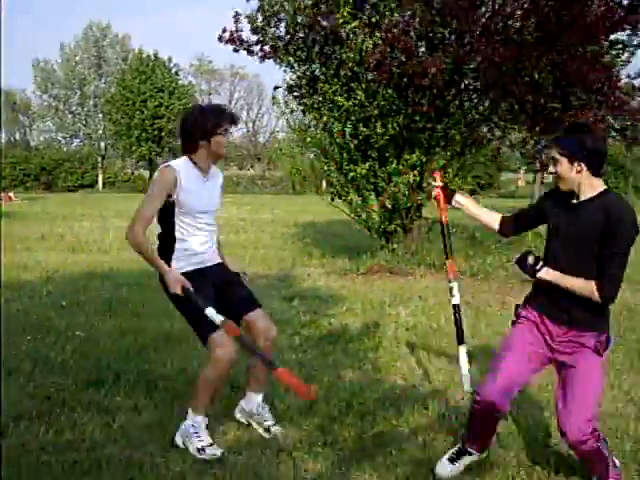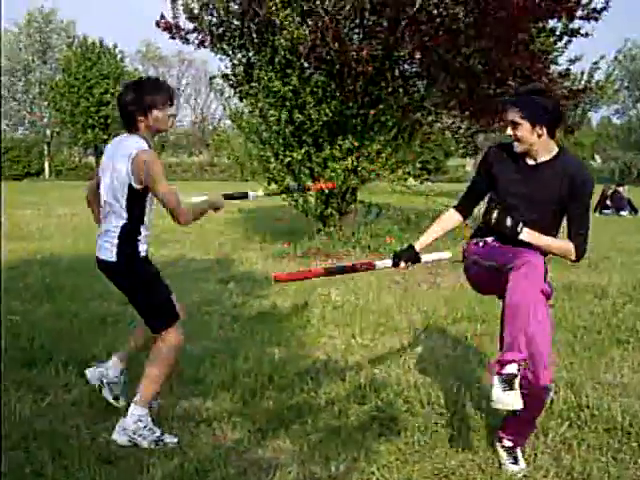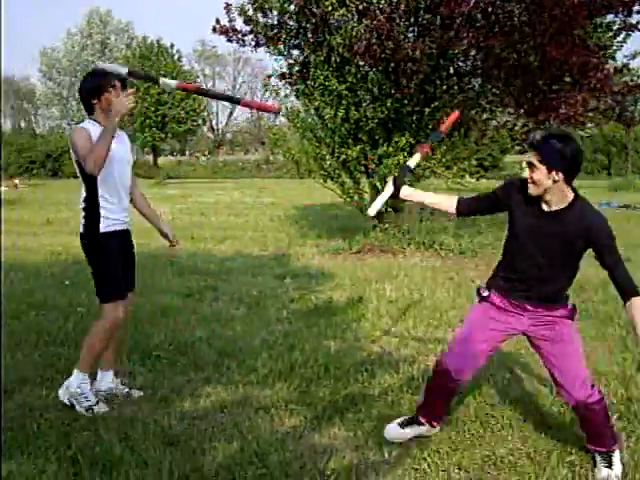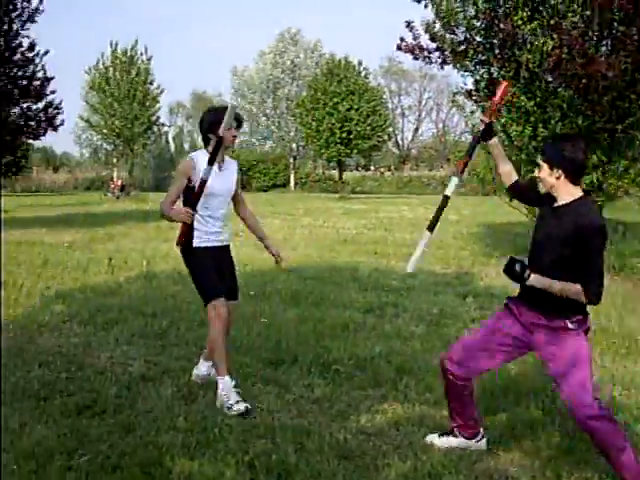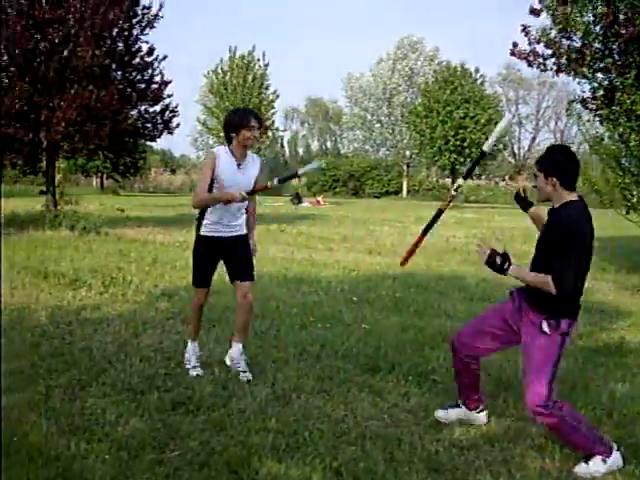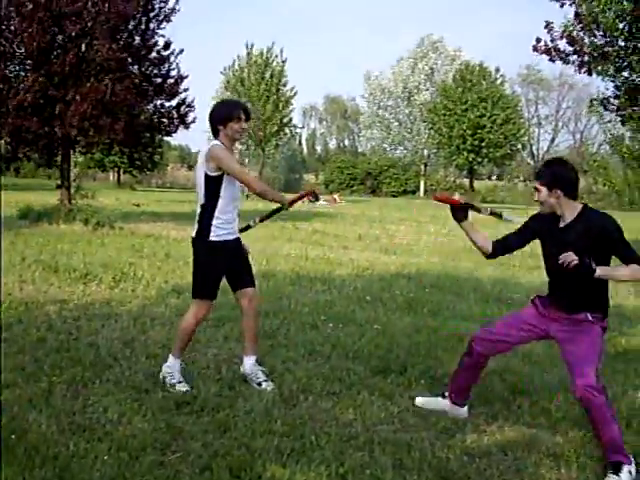
dt=0.7s
person 1, frame 1
right shoulder: (555, 198)
left elbow: (604, 291)
right elbow: (508, 225)
left wrist: (542, 272)
right wrist: (455, 198)
left hip: (584, 336)
right hip: (536, 316)
left knee: (575, 430)
right knee: (489, 398)
right ankle: (473, 445)
person 1, frame 2
left shoulder: (574, 175)
right shoulder: (497, 156)
left elbow: (576, 250)
right elbow: (463, 207)
left wrist: (521, 231)
right wrist: (416, 247)
left hip: (532, 279)
right hip: (484, 258)
left knee: (540, 378)
right knee: (527, 261)
left ankle: (511, 439)
right ankle: (507, 366)
person 1, frame 3
left shoulder: (590, 223)
right shoulder: (516, 191)
right elbow: (465, 206)
right wrist: (405, 192)
left hip: (550, 313)
right hip: (499, 301)
left knee: (581, 393)
right knee: (450, 367)
left ankle: (604, 448)
right ankle: (427, 419)
person 1, frame 4
left shoulder: (588, 222)
right shoulder: (549, 199)
left elbow: (591, 292)
right elbow: (513, 185)
left wrist: (532, 278)
right wrist: (492, 140)
left hip: (562, 328)
right hip: (520, 314)
left knee: (586, 410)
right knee: (454, 366)
right ankle: (468, 434)
person 1, frame 5
left shoulder: (572, 220)
right shoulder: (562, 210)
left elbow: (560, 285)
left wrist: (509, 269)
right wrist: (530, 209)
left hip: (550, 321)
right hip: (524, 304)
left knee: (539, 401)
right knee: (463, 344)
left ankle: (604, 452)
right ankle: (472, 407)
person 1, frame 6
left shoulder: (600, 226)
right shoulder: (541, 222)
right elbow: (494, 250)
left wrist: (594, 269)
right wrist: (463, 221)
left hip: (584, 319)
right hip: (547, 309)
left knee: (586, 386)
right knee: (481, 342)
right ankle: (456, 400)
person 2, frame 1
left shoulder: (216, 177)
right shoulder: (170, 174)
right elbow: (135, 232)
left wrist: (224, 262)
right wrist: (166, 269)
left hip: (213, 268)
right hip: (181, 276)
left knee: (266, 333)
right knee: (224, 353)
left ankle: (252, 405)
right ankle: (193, 426)
person 2, frame 2
left shoulder: (114, 146)
right shoulder: (144, 156)
left elbow: (92, 193)
right elbow: (182, 216)
right wrist: (210, 202)
left hip: (111, 252)
right hip: (127, 257)
left knee: (169, 310)
right knee: (172, 336)
left ankle: (112, 370)
right ankle: (134, 423)
person 2, frame 3
left shoulder: (122, 137)
right shoulder: (82, 133)
left elbow: (132, 189)
right elbow: (93, 166)
left wrist: (160, 225)
right wrist: (113, 119)
left hip: (121, 232)
right hip: (99, 234)
left knee: (121, 308)
right knee: (114, 313)
left ankle: (106, 380)
right ankle: (76, 385)
person 2, frame 4
left shoulder: (233, 167)
right shoulder: (191, 163)
left elbow: (242, 208)
right elbow: (165, 206)
left wrist: (266, 242)
right wrist: (177, 214)
left hip: (221, 247)
right hip: (197, 248)
left knee: (225, 311)
right knee: (218, 311)
left ankle: (205, 367)
right ankle: (226, 387)
person 2, frame 5
left shoulder: (256, 163)
right shoulder: (214, 158)
right elbow: (197, 200)
left wrist: (252, 233)
right wrist: (225, 195)
left hip: (237, 237)
right hip: (209, 237)
left knee: (246, 296)
right knee: (201, 295)
left ankle: (236, 353)
right ankle: (193, 349)
person 2, frame 6
left shoulder: (226, 156)
right shoulder: (216, 151)
right elbow: (255, 186)
right wrist: (283, 199)
left hip: (230, 241)
right hip: (210, 242)
left knee: (250, 301)
right knee: (201, 308)
left ankle: (250, 364)
right ankle: (171, 366)
